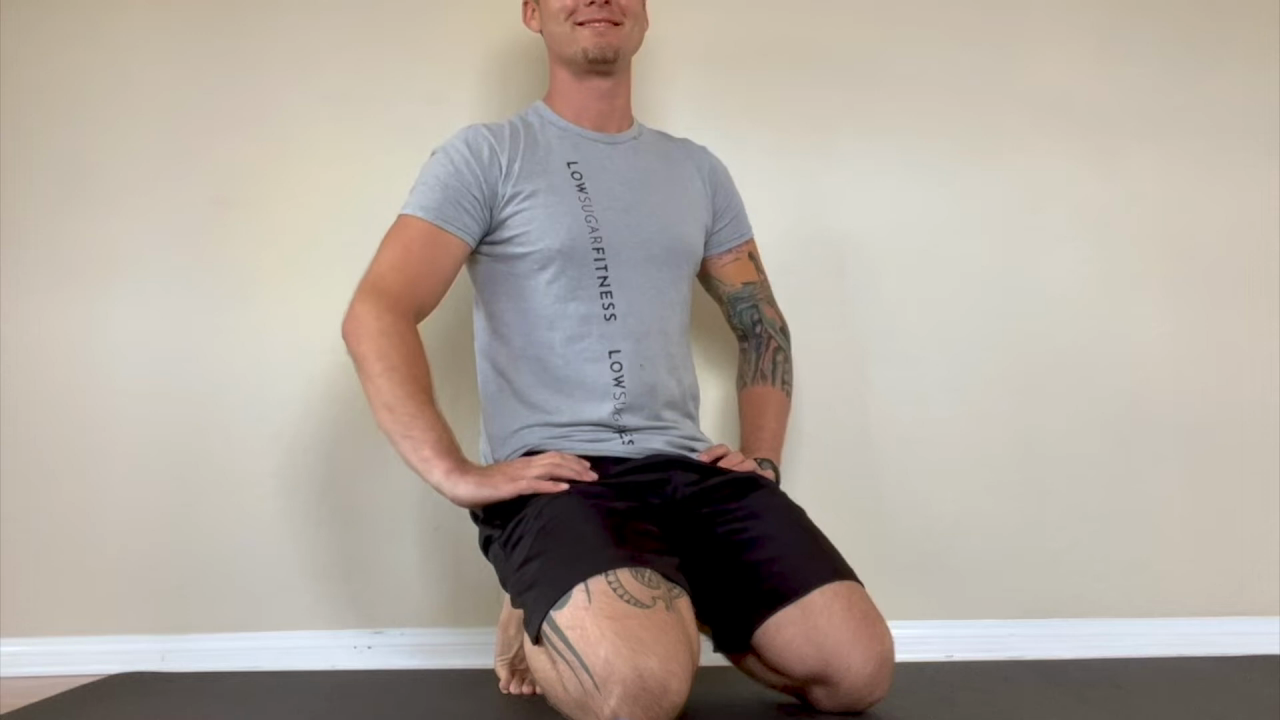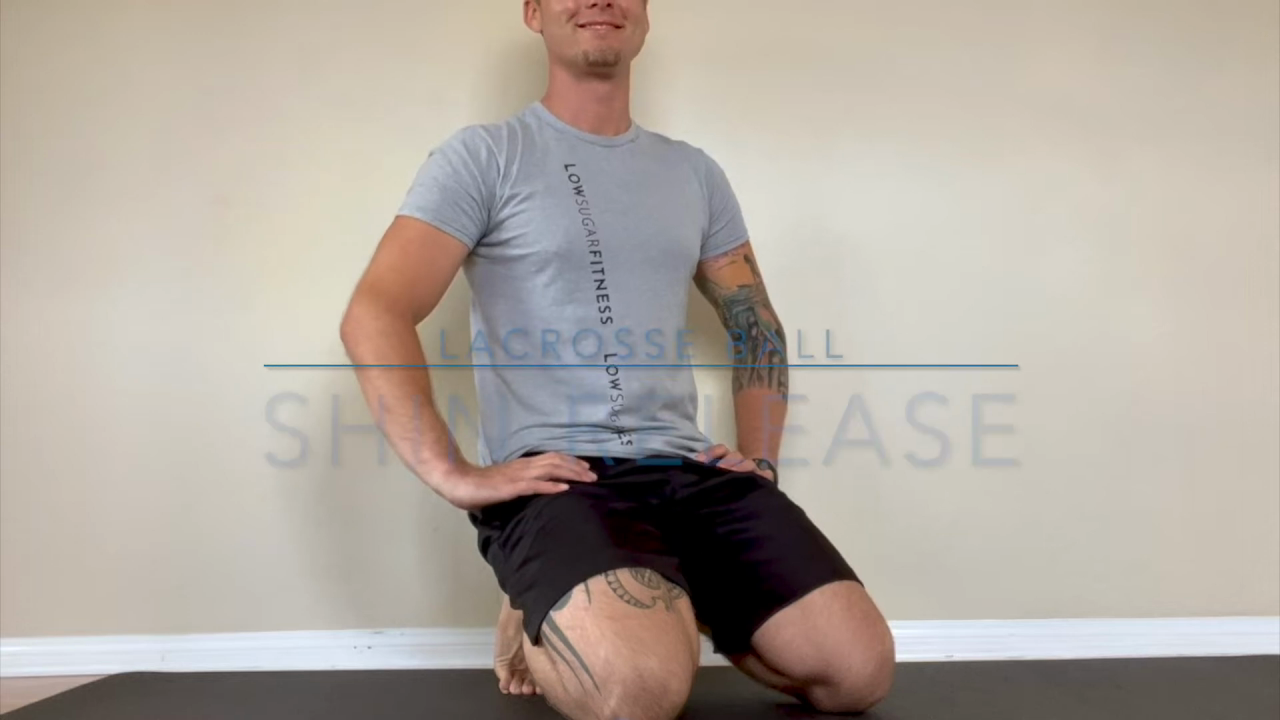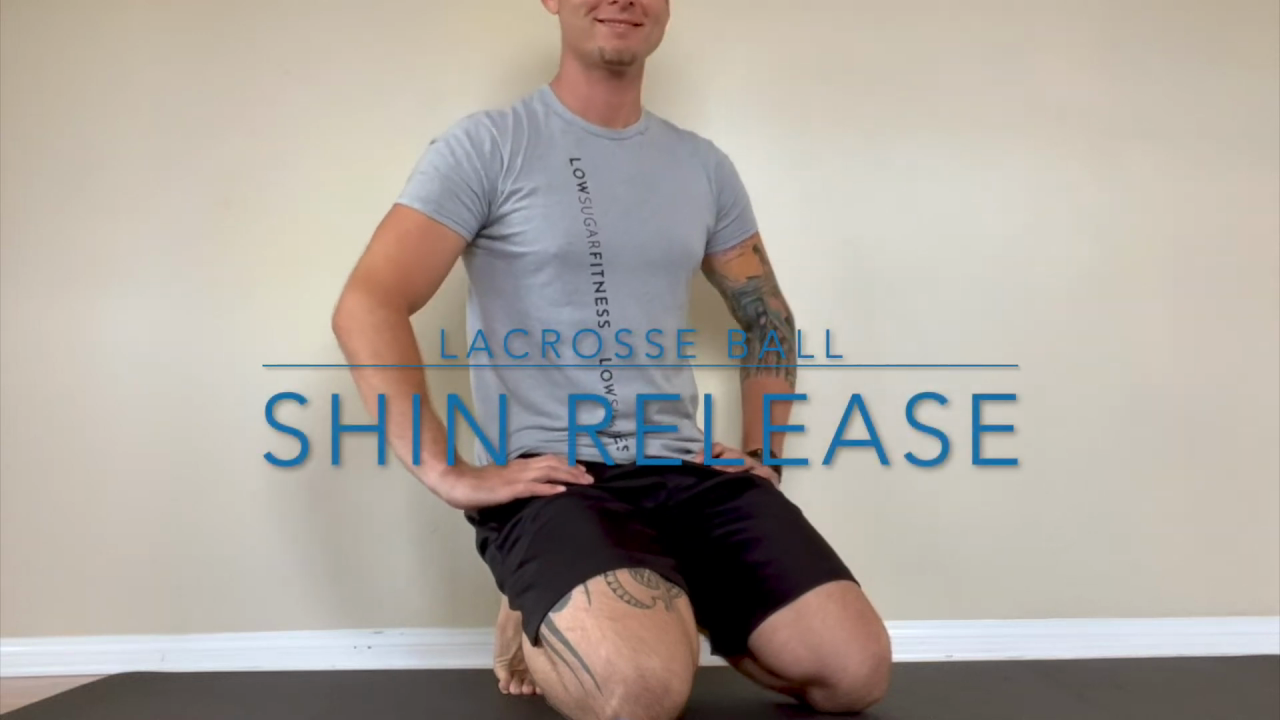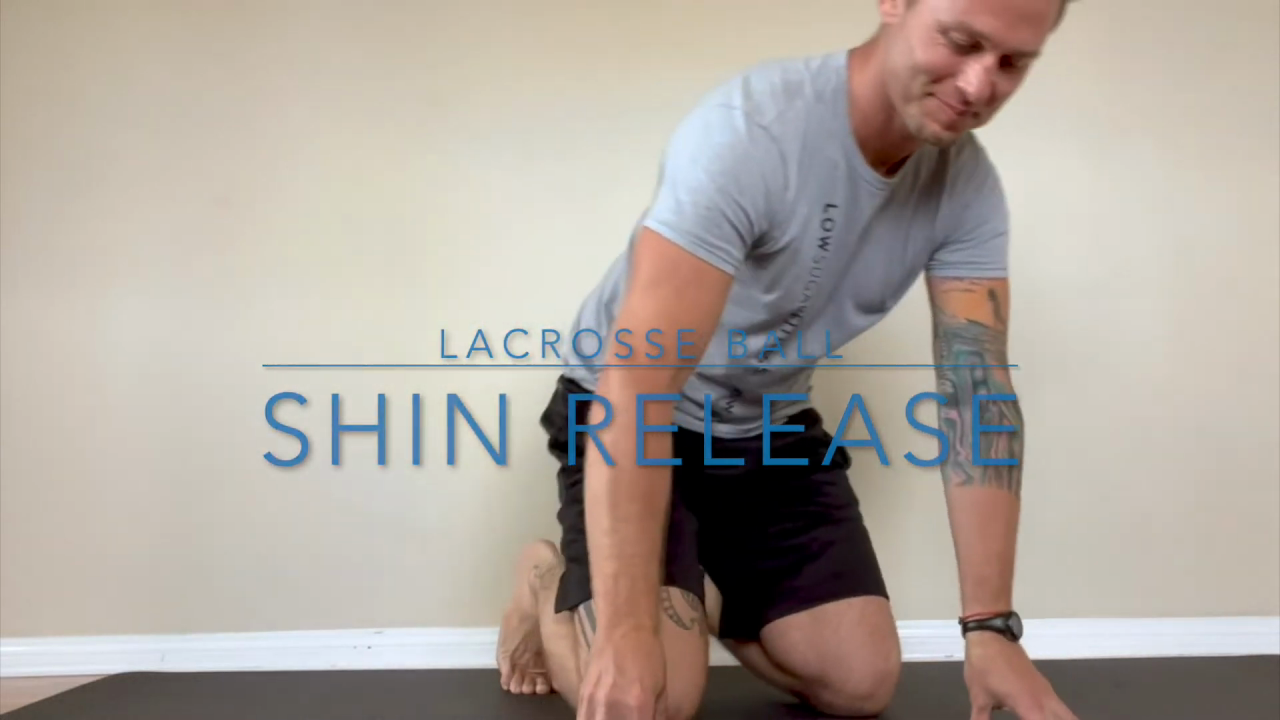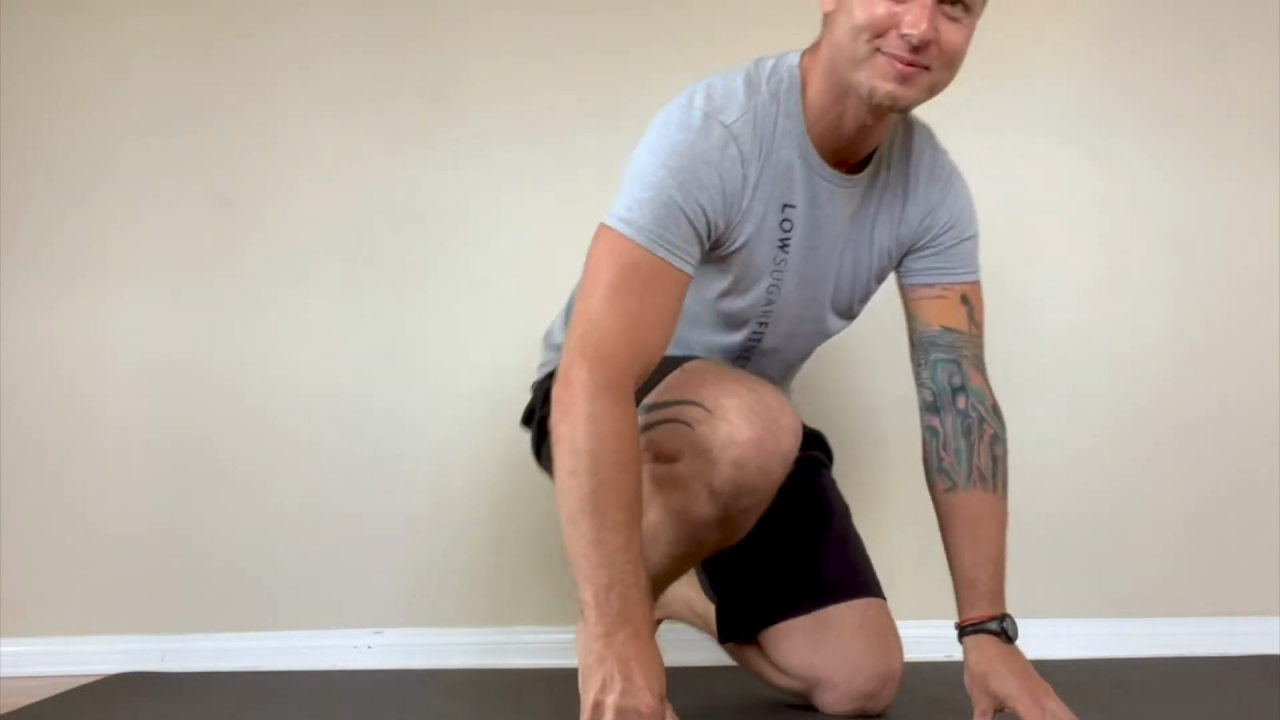
dt=1s
person 1, frame 1
left shoulder: (698, 170)
right shoulder: (486, 155)
left elbow: (762, 326)
right elbow: (375, 316)
left wrist: (762, 459)
right wrist: (456, 473)
left hip: (689, 468)
right hip: (555, 476)
left ankle: (666, 605)
right ankle: (544, 619)
person 1, frame 2
left shoulder: (694, 172)
right shoulder: (484, 156)
left elbow: (757, 328)
right elbow: (374, 317)
left wrist: (759, 459)
right wrist: (455, 475)
left hip: (688, 469)
right hip: (553, 475)
left ankle: (674, 603)
right ankle: (544, 618)
person 1, frame 3
left shoulder: (703, 165)
right shoulder: (487, 146)
left elbow: (766, 317)
right elbow: (367, 307)
left wrist: (763, 447)
right wrist: (449, 470)
left hip: (691, 469)
right hip: (548, 477)
left ankle: (667, 605)
right ankle: (545, 617)
person 1, frame 4
left shoulder: (968, 187)
right shoulder: (747, 133)
left elbow: (977, 396)
right elbow: (637, 376)
left wrist: (989, 627)
right wrist: (624, 626)
left hip: (775, 434)
right hip: (638, 421)
left ankle: (690, 594)
right ankle: (544, 589)
person 1, frame 5
left shoulder: (933, 189)
right shoulder: (708, 134)
left elbow: (957, 397)
right elbow: (595, 380)
left wrist: (986, 628)
right wrist: (616, 635)
left hip: (742, 447)
right hip: (616, 412)
right knee: (749, 427)
left ankle: (677, 592)
right ankle: (608, 615)
